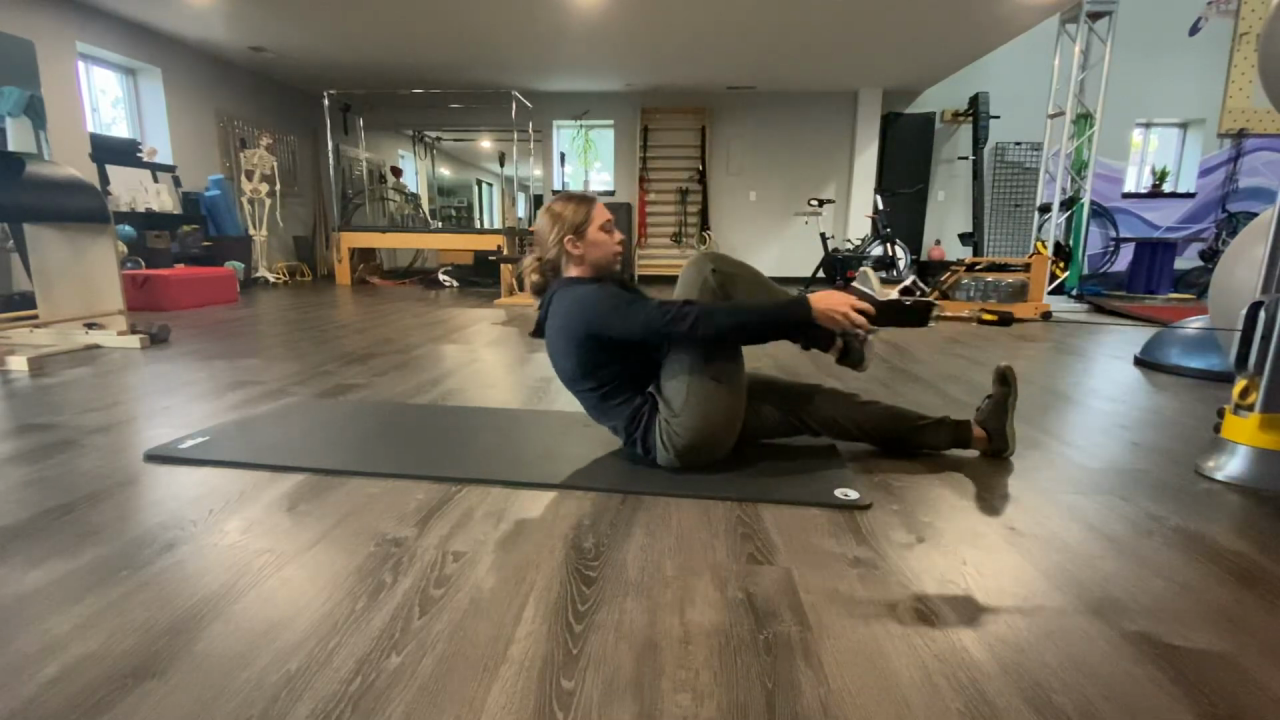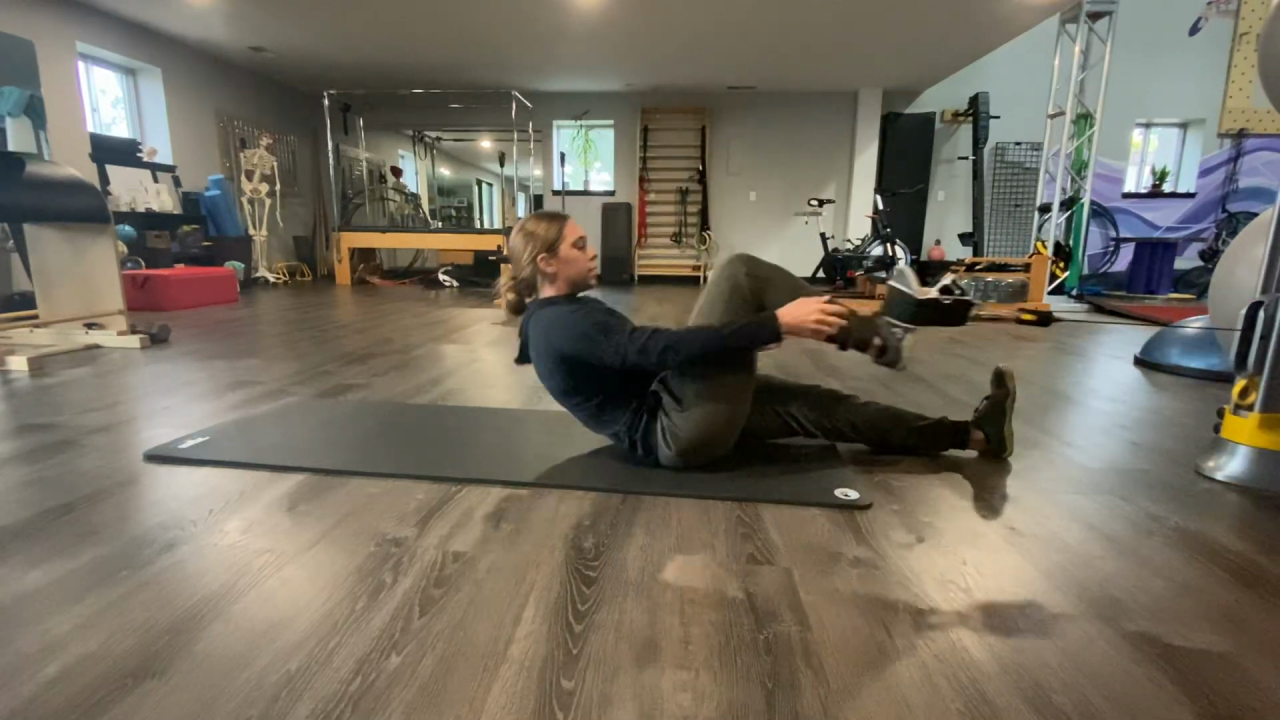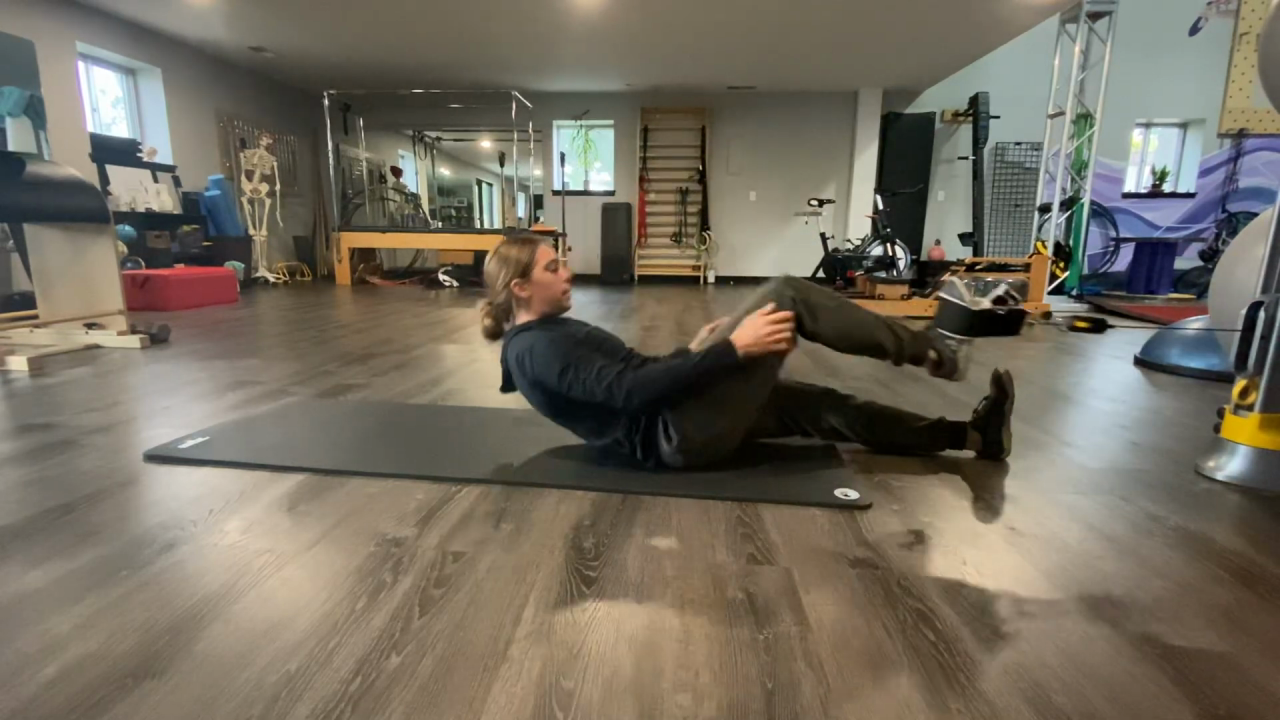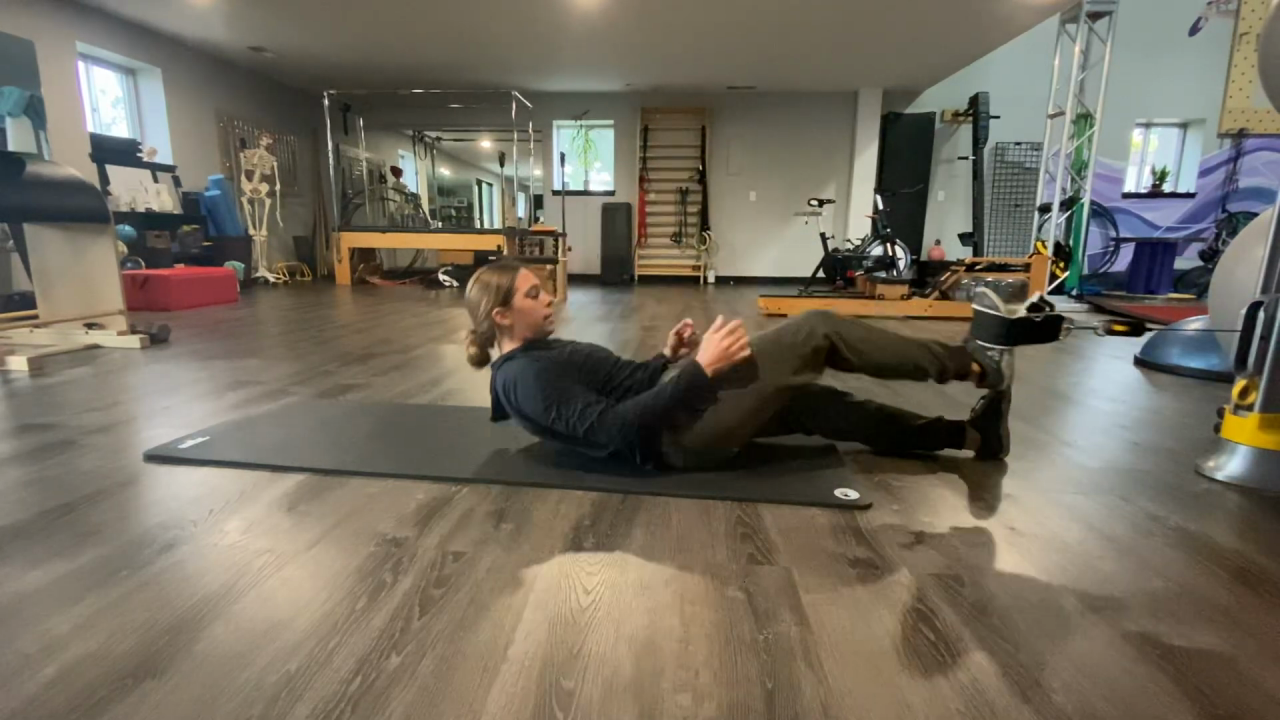
dt=0.2s
person 1, frame 1
left shoulder: (587, 295)
right shoulder: (585, 303)
left elbow: (668, 333)
right elbow: (695, 322)
left wrist: (776, 322)
right wrist: (805, 310)
left hip: (680, 417)
right hip: (682, 437)
left knee: (814, 402)
right knee: (706, 272)
left ankle: (975, 433)
right ankle: (836, 341)
person 1, frame 2
left shoulder: (563, 314)
right shoulder: (561, 324)
left elbow: (648, 357)
right elbow: (664, 350)
left wrist: (749, 329)
right wrist: (772, 323)
left hip: (676, 421)
right hip: (681, 435)
left knee: (812, 404)
right knee: (740, 272)
left ankle: (972, 434)
right ankle: (871, 339)
person 1, frame 3
left shoulder: (548, 334)
right shoulder: (540, 350)
right elbow: (634, 394)
left wrist: (696, 352)
right wrist: (733, 347)
left hip: (676, 424)
right hip: (683, 435)
left knee: (813, 404)
right knee: (788, 297)
left ankle: (970, 435)
right ankle: (928, 355)
person 1, frame 4
left shoulder: (537, 356)
right shoulder: (529, 379)
right elbow: (619, 429)
left wrist: (668, 357)
right wrist: (701, 369)
left hip: (679, 405)
right hip: (682, 434)
left knee: (814, 403)
right knee: (818, 332)
left ankle: (967, 433)
right ankle: (972, 365)
